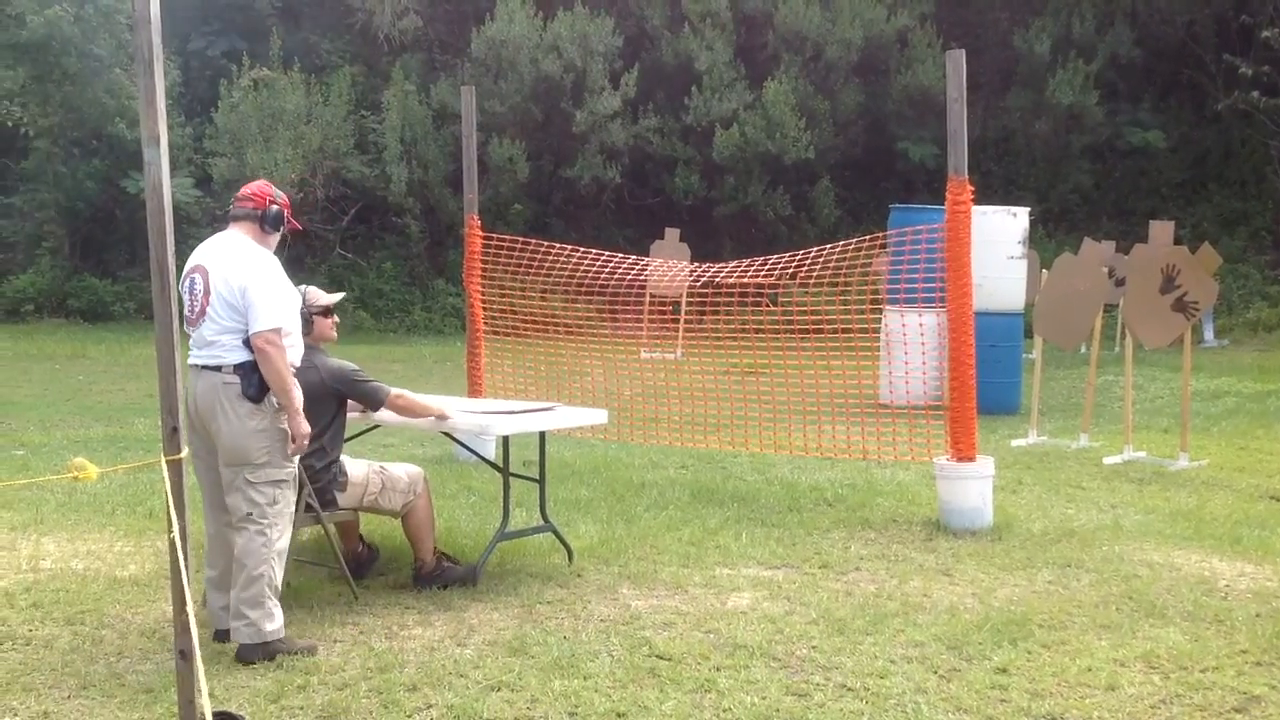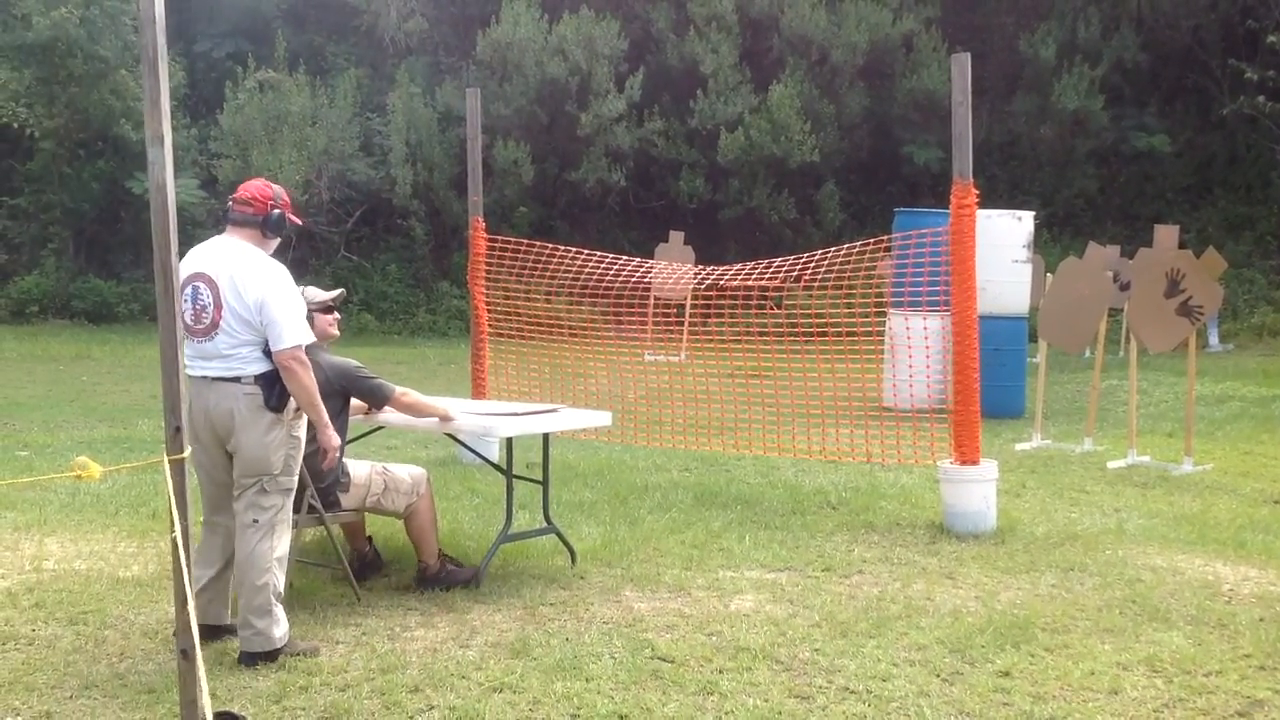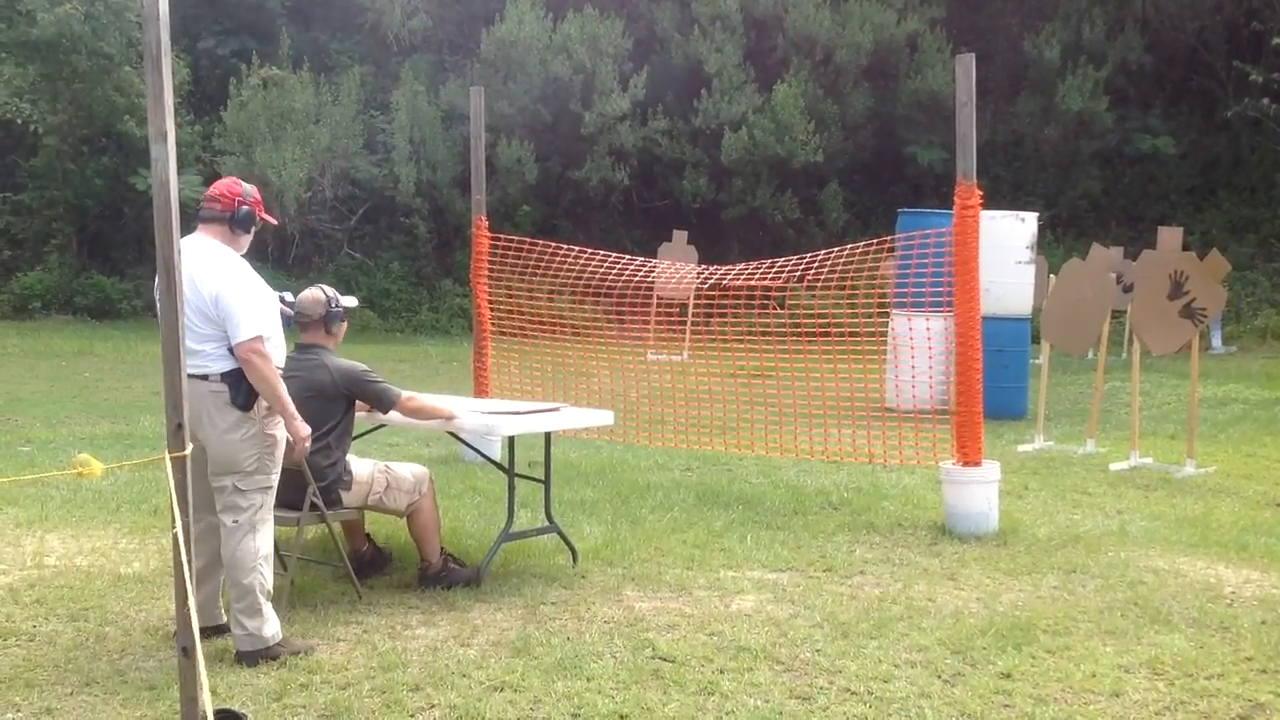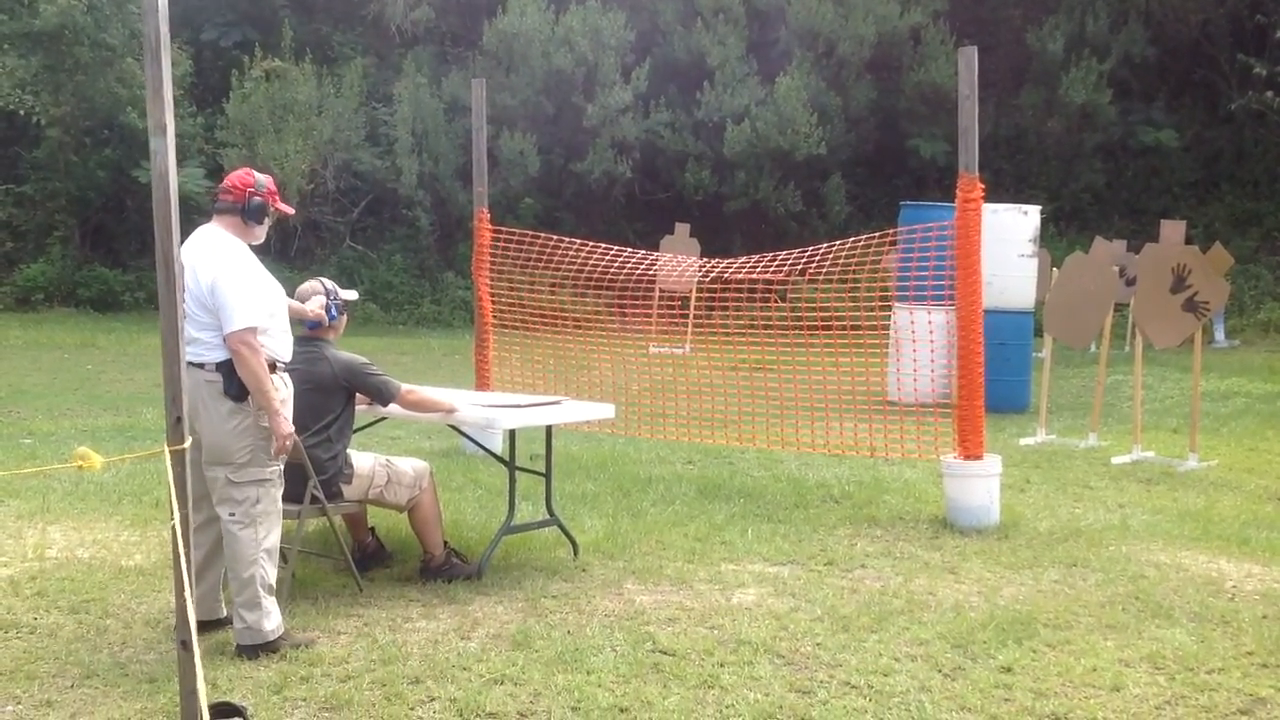
dt=1s
person 1, frame 1
left shoulder: (201, 255)
right shoulder: (257, 262)
right elbow: (266, 343)
right wrist: (294, 413)
left hip: (201, 386)
right hip: (246, 395)
left knee: (223, 513)
right knee: (263, 516)
left ankle: (227, 618)
right ankle: (259, 633)
person 1, frame 2
left shoulder: (193, 261)
right shoulder: (266, 273)
right elbow: (290, 359)
right wrist: (324, 425)
left hip: (200, 396)
right hip: (256, 403)
left knee: (219, 515)
right knee: (262, 523)
left ankle: (205, 615)
right ankle: (263, 639)
person 1, frame 3
left shoulder: (177, 257)
right shoulder: (229, 271)
right elbow: (252, 354)
left wrist: (262, 312)
right wrist: (290, 416)
left hip: (192, 393)
right hip: (235, 401)
left knee: (204, 512)
right knee: (245, 519)
left ankle: (203, 616)
right ankle: (257, 637)
person 1, frame 4
left shoulder: (200, 243)
right shoulder: (231, 259)
right elbow: (244, 344)
left wrist: (301, 309)
right wrist: (275, 414)
left hip: (202, 383)
right hip: (236, 392)
left knee: (208, 505)
right knee: (251, 512)
left ankle: (202, 609)
right ankle: (259, 630)
person 2, frame 1
right shoulder: (333, 370)
right elbow: (397, 401)
left wrist: (360, 403)
right wrist: (438, 411)
right hip: (318, 485)
left knee: (346, 464)
right knee: (413, 479)
left ankle: (356, 555)
right ankle: (429, 567)
person 2, frame 2
right shoulder: (337, 368)
right elbow: (402, 399)
left wrist: (365, 404)
right wrist: (444, 412)
right hip: (321, 488)
left knee: (353, 468)
right knee: (416, 480)
left ankle: (363, 558)
right ankle: (433, 569)
person 2, frame 3
left shoulder: (282, 366)
right shoulder: (343, 371)
right elbow: (408, 404)
left wrist: (362, 403)
right wrist: (448, 412)
left hip: (283, 485)
right hip: (322, 487)
left knee: (350, 463)
right knee: (418, 479)
left ankle: (362, 555)
right ankle: (435, 568)
person 2, frame 4
right shoulder: (343, 364)
right elbow: (407, 397)
left wrist: (363, 395)
right wrist: (449, 405)
left hip: (286, 476)
right hip: (323, 478)
left knee: (351, 462)
right knee: (419, 474)
left ankle: (366, 548)
right ankle: (437, 561)
